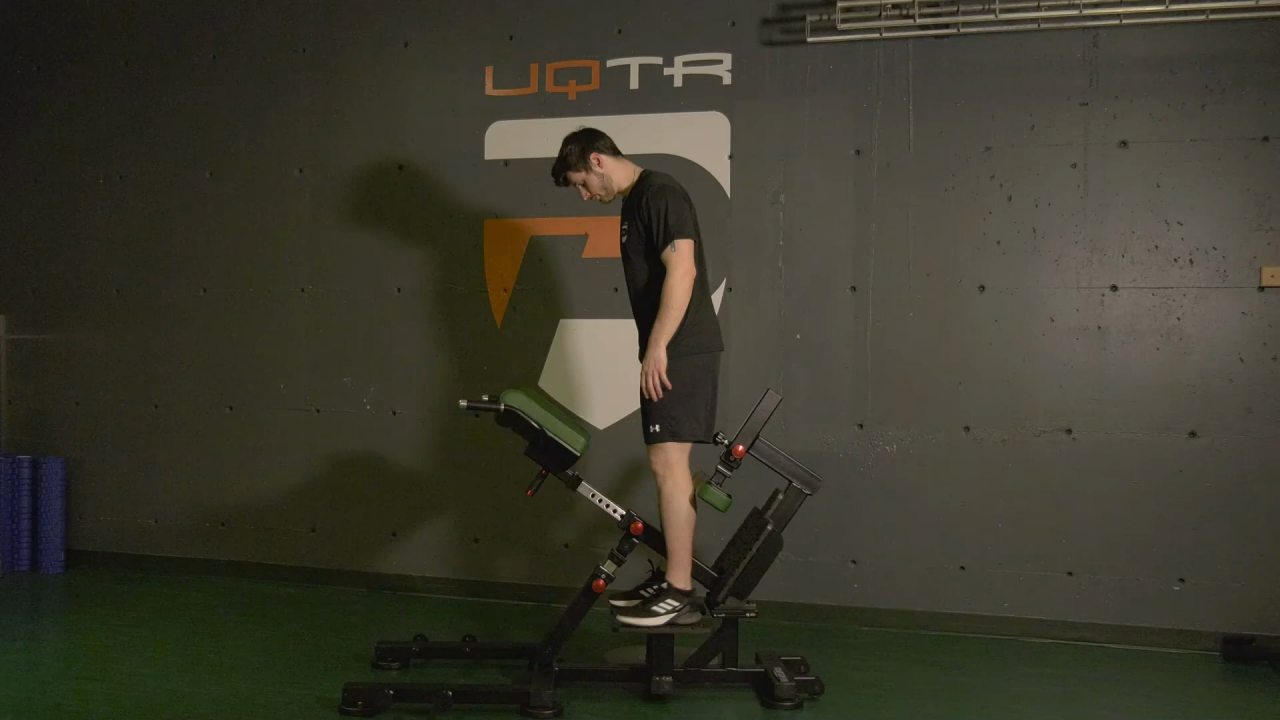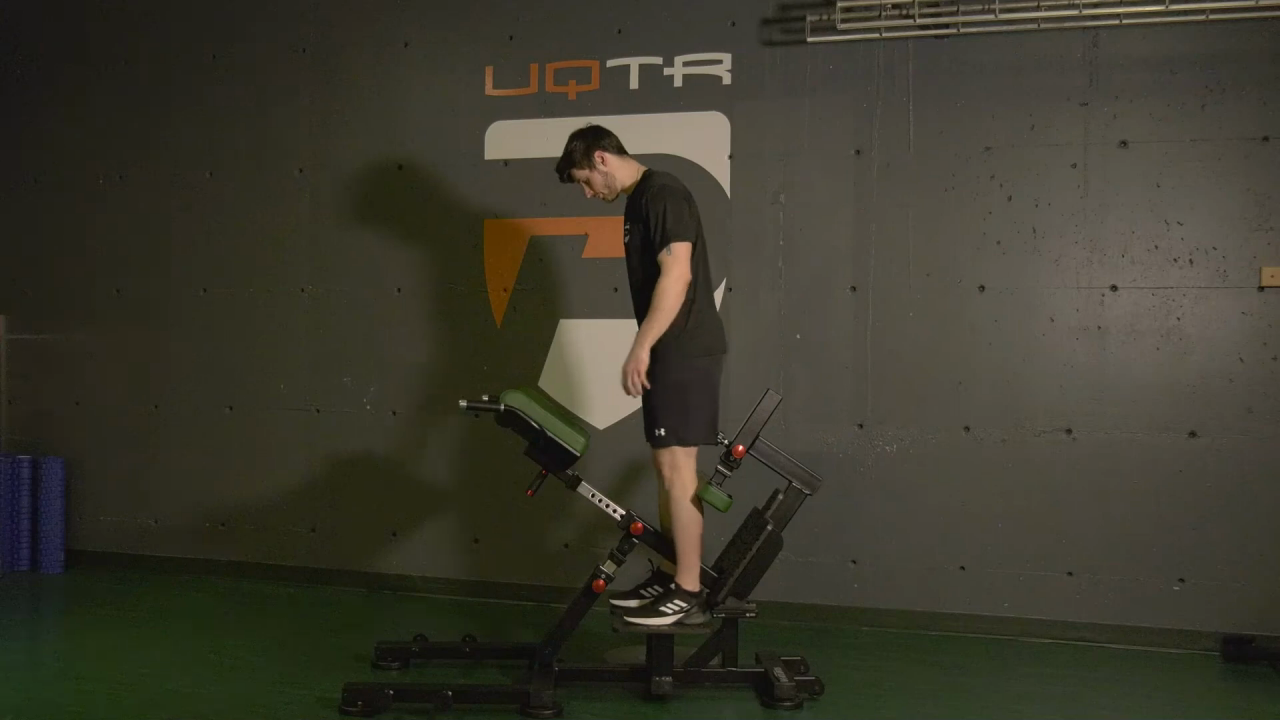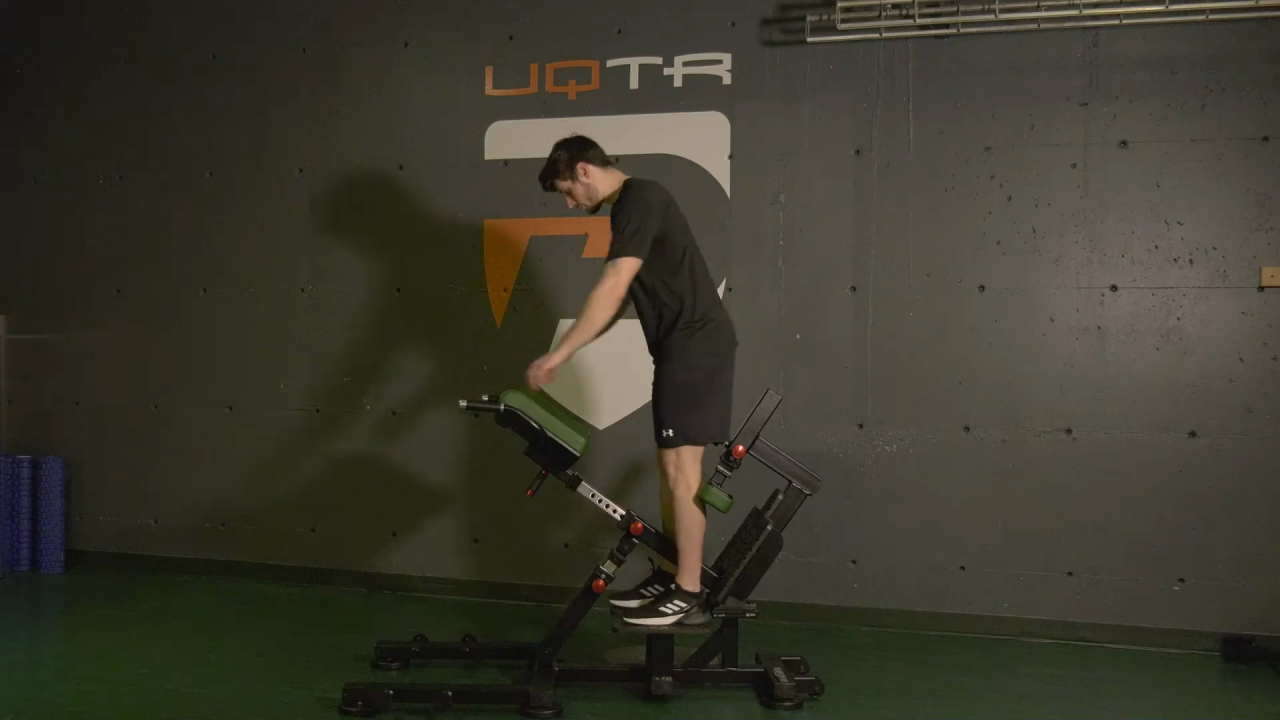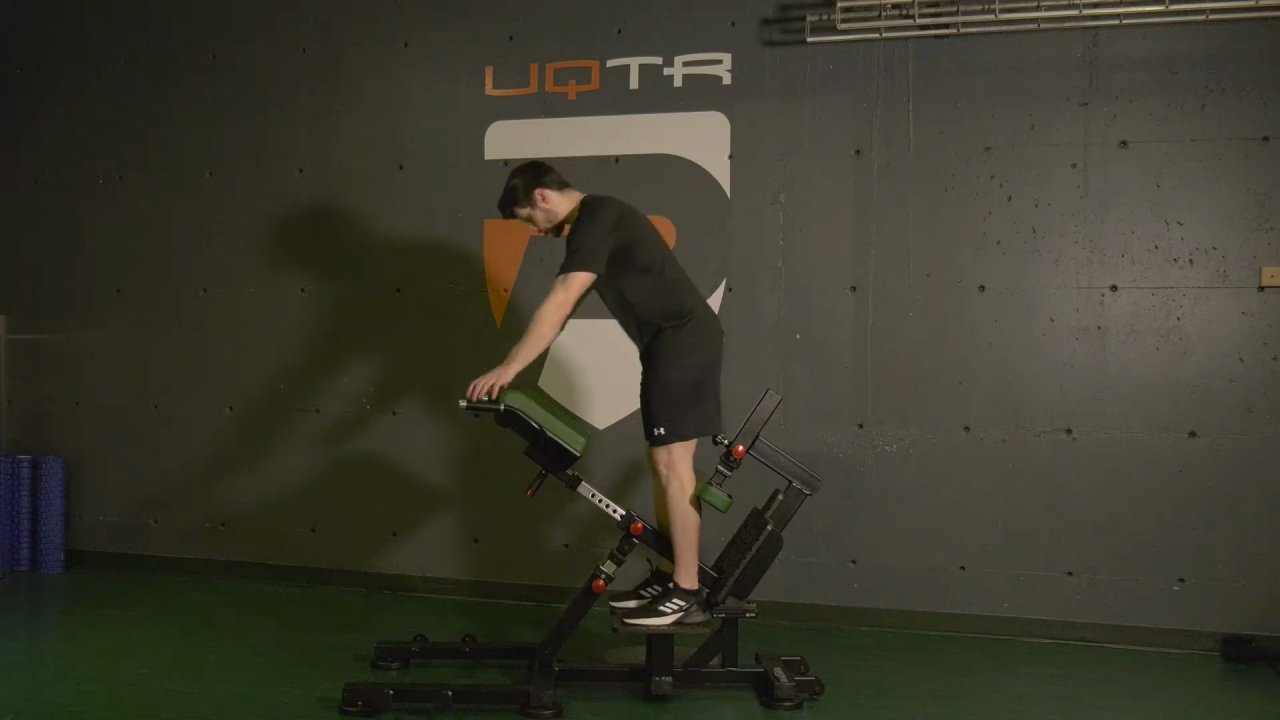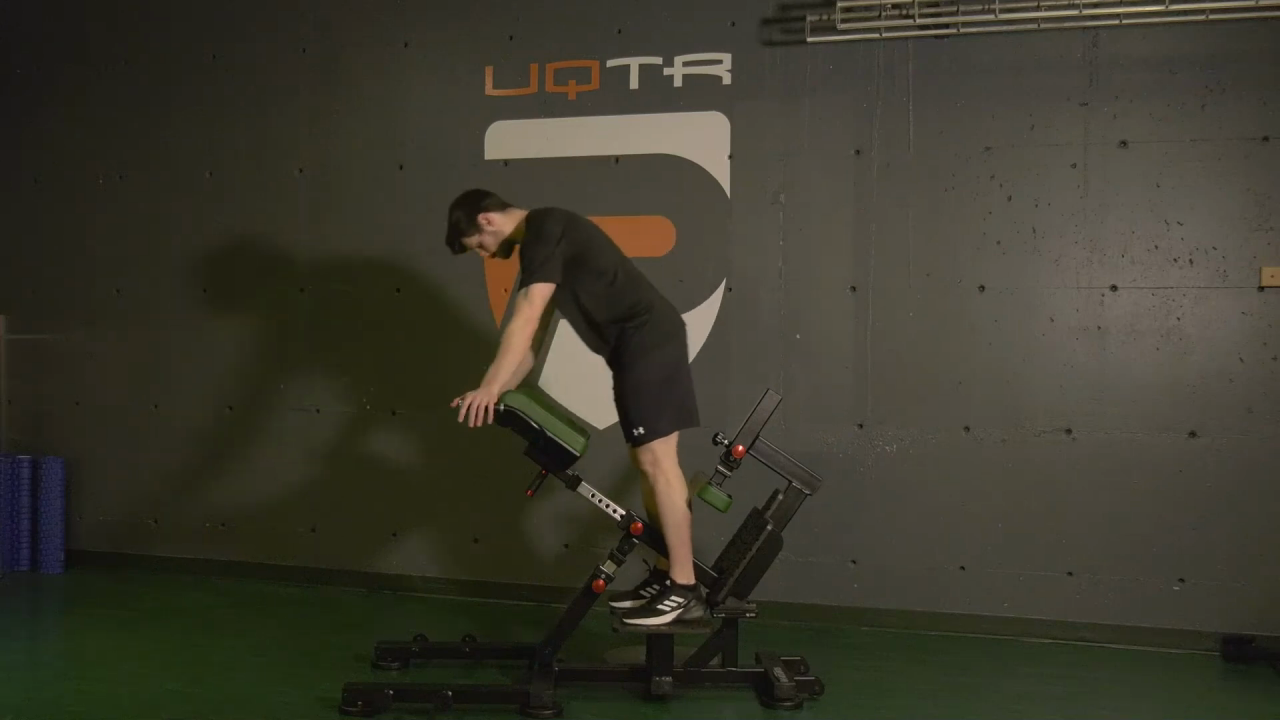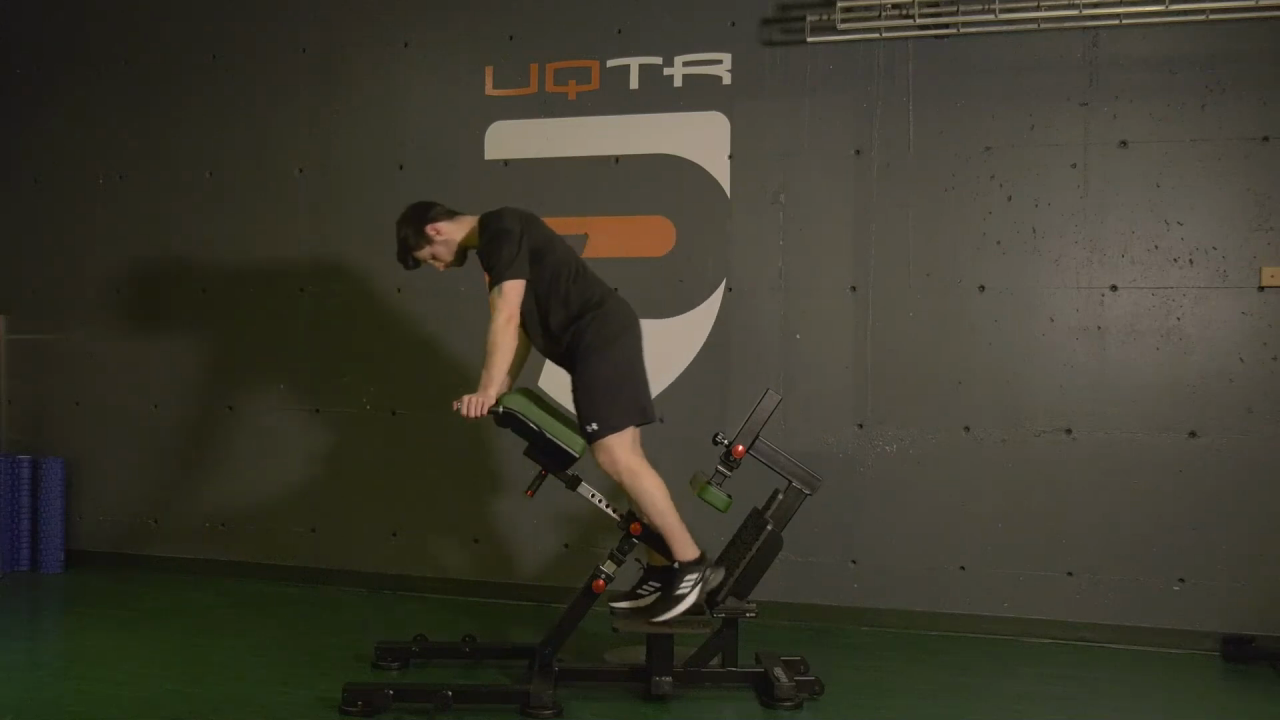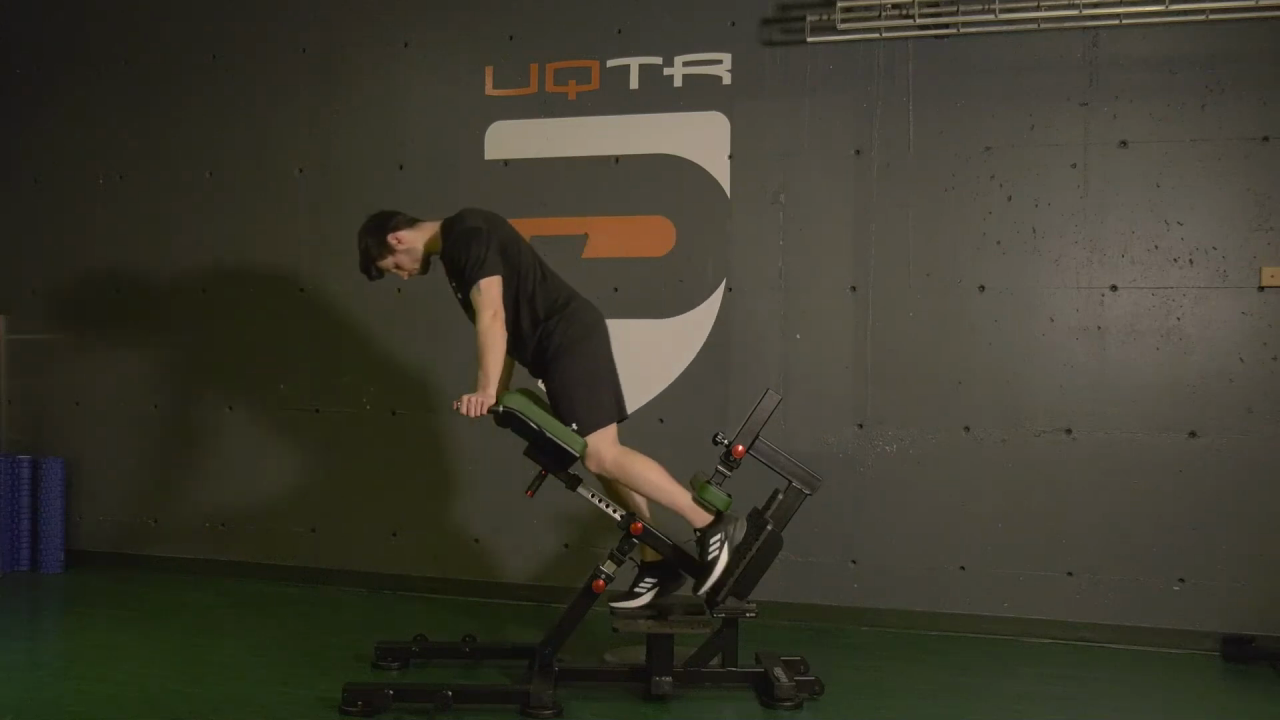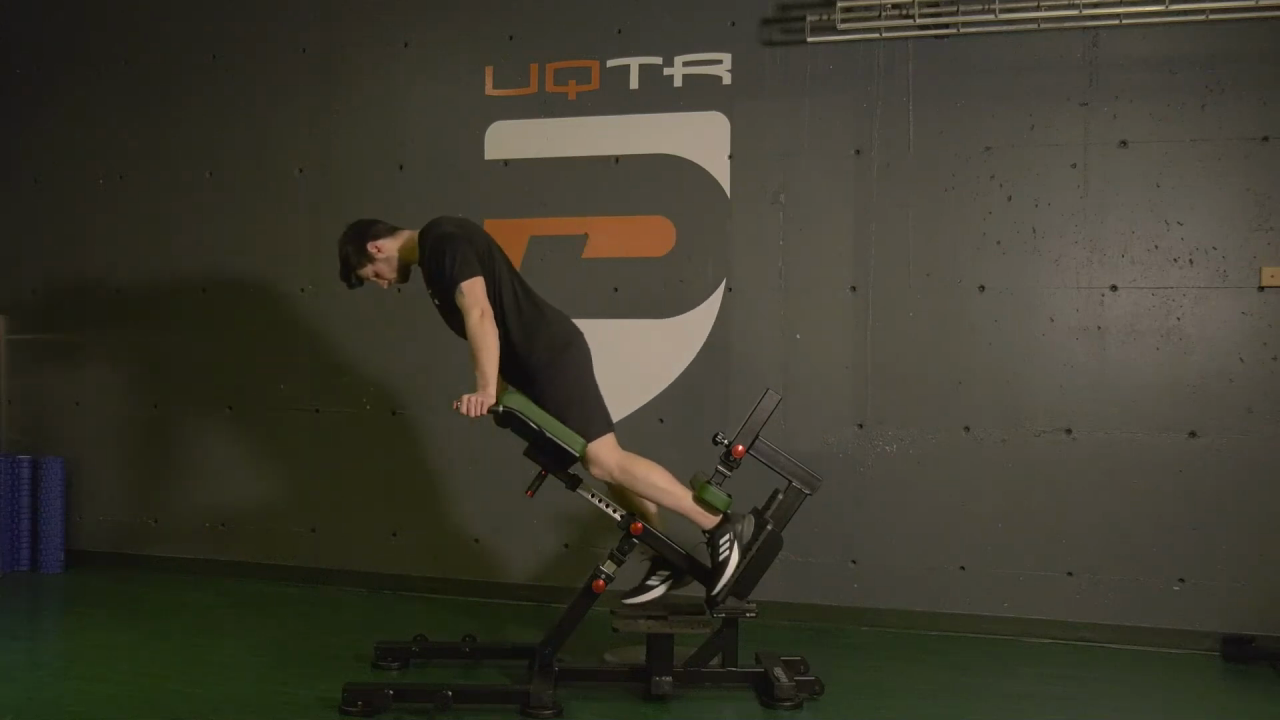
dt=0.3s
person 1, frame 1
left shoulder: (659, 193)
right shoulder: (634, 202)
left elbow: (682, 270)
left wrist: (656, 348)
left hip: (682, 350)
right hip: (668, 350)
left knee: (667, 461)
right knee: (668, 463)
left ankle: (679, 594)
right ankle: (670, 578)
person 1, frame 2
left shoulder: (662, 193)
right shoulder: (639, 200)
left elbow: (676, 274)
left wrist: (641, 347)
right wrist: (648, 348)
left hip: (685, 349)
right hip: (670, 350)
left knee: (674, 464)
right knee: (668, 463)
left ankle: (689, 594)
right ankle: (670, 577)
person 1, frame 3
left shoulder: (639, 202)
right shoulder: (631, 203)
left elbow: (612, 288)
right elbow: (618, 297)
left wrist: (559, 354)
right wrist: (566, 350)
left hip: (696, 344)
right hip: (681, 345)
left knee: (680, 466)
right knee: (673, 464)
left ankle: (688, 594)
right ankle: (669, 576)
person 1, frame 4
left shoulder: (596, 220)
right shoulder: (594, 220)
left elbow: (558, 306)
right elbow: (562, 311)
left wrist: (508, 370)
right wrist: (512, 368)
left hip: (683, 341)
right hip: (670, 342)
left knee: (671, 463)
right knee: (663, 464)
left ankle: (687, 592)
right ankle: (668, 575)
person 1, frame 5
left shoulder: (544, 230)
right shoulder: (539, 239)
left elbow: (524, 320)
right elbow: (533, 330)
left wrist: (488, 389)
right wrist: (503, 390)
left hip: (649, 339)
right hip: (639, 344)
left knee: (656, 460)
right knee: (650, 462)
left ankle: (685, 589)
right ankle: (666, 576)
person 1, frame 6
left shoulder: (501, 230)
right shoulder: (496, 242)
left elbow: (506, 319)
right elbow: (519, 329)
left wrist: (488, 390)
right wrist: (499, 393)
left hip: (603, 337)
right hip: (600, 342)
left knee: (615, 456)
right knee: (623, 456)
left ankle: (691, 564)
right ankle: (660, 572)
person 1, frame 7
left shoulder: (467, 232)
right shoulder: (454, 249)
left elbow: (492, 314)
right elbow: (505, 320)
left wrist: (486, 390)
right wrist: (499, 391)
left hip: (570, 339)
right hip: (561, 345)
left knee: (601, 455)
right knee: (604, 458)
left ankle: (712, 525)
right ankle: (657, 566)
person 1, frame 8
left shoulder: (443, 239)
right shoulder: (434, 254)
left elbow: (479, 313)
left wrist: (485, 389)
right wrist: (495, 391)
left hip: (551, 355)
right hip: (540, 359)
left knee: (604, 461)
right knee: (603, 460)
left ankle: (720, 525)
right ankle: (666, 559)
